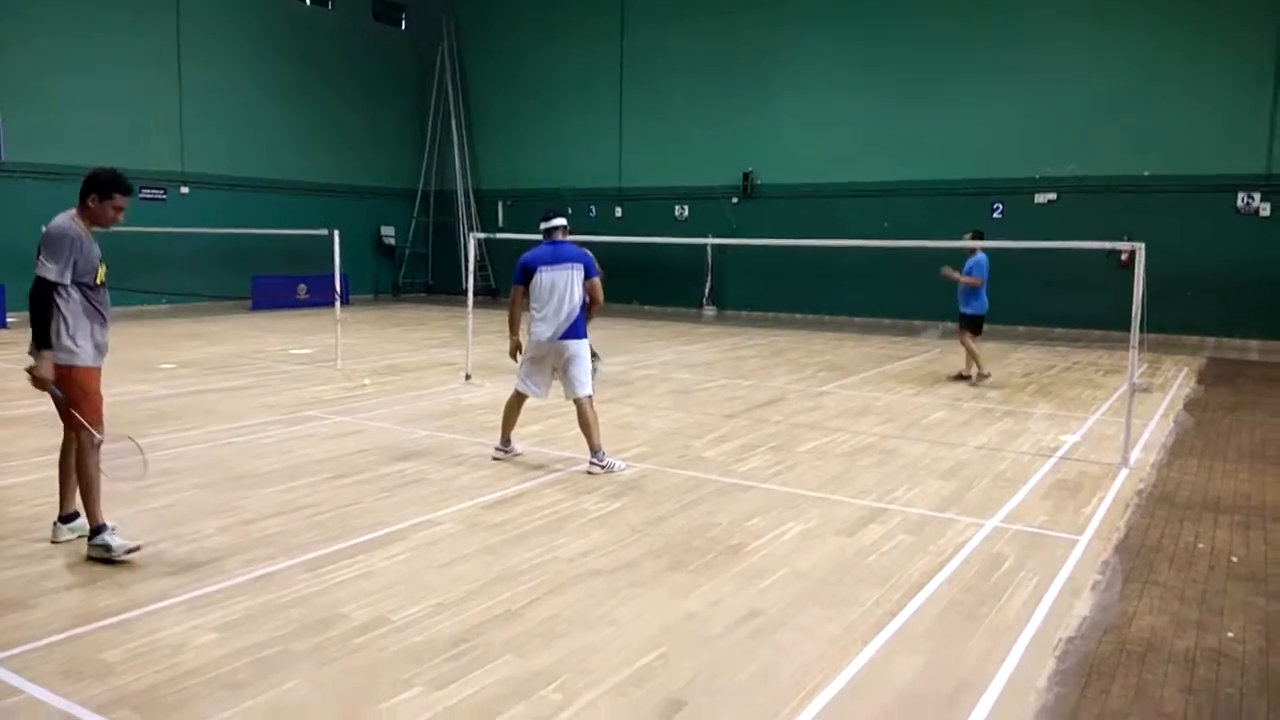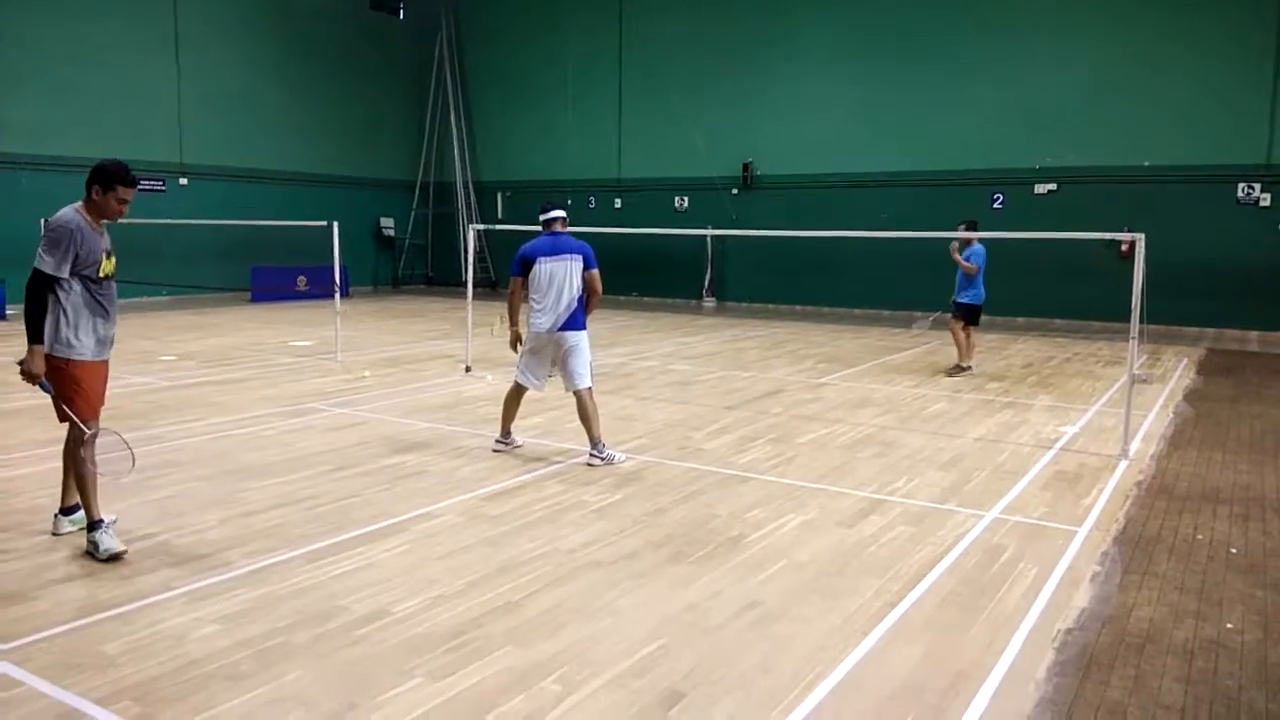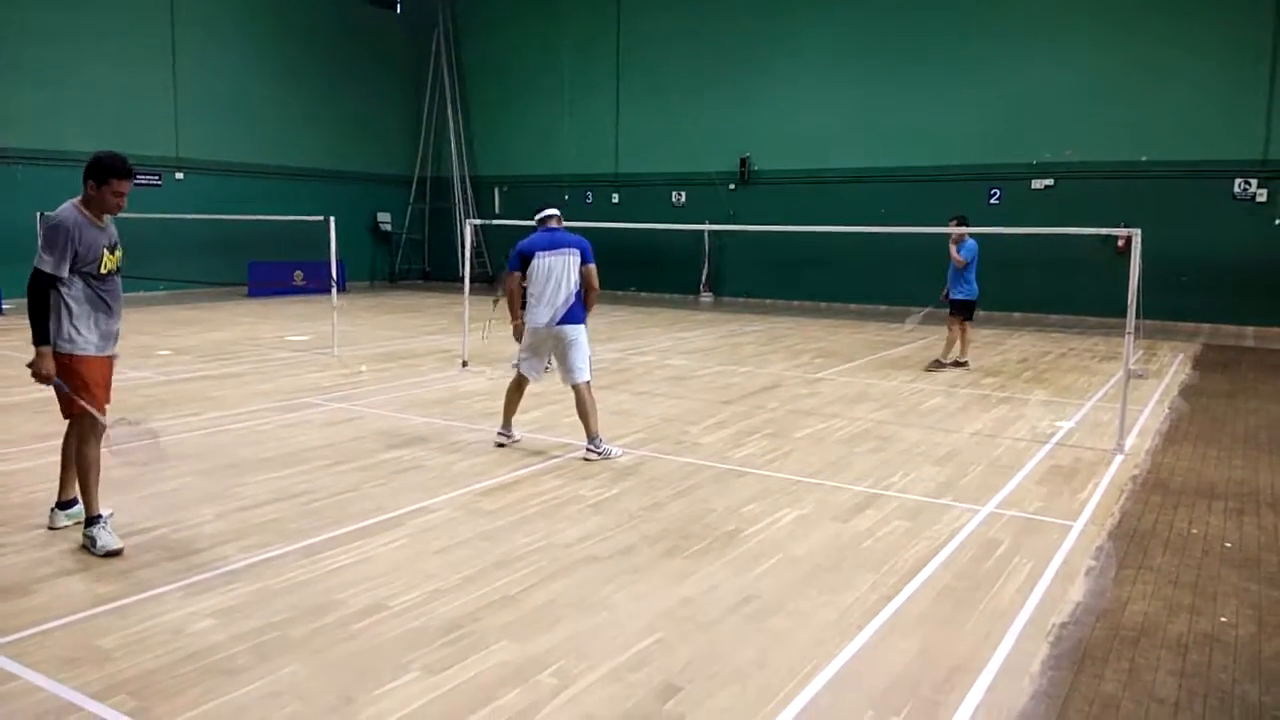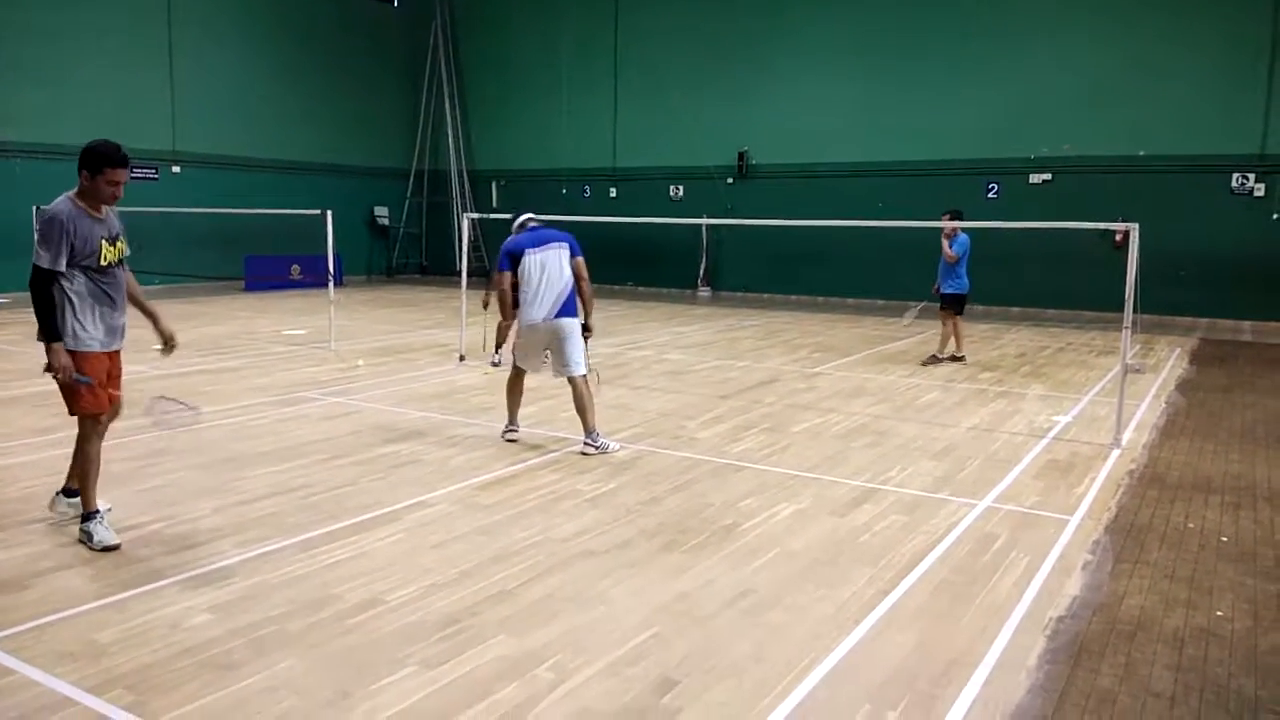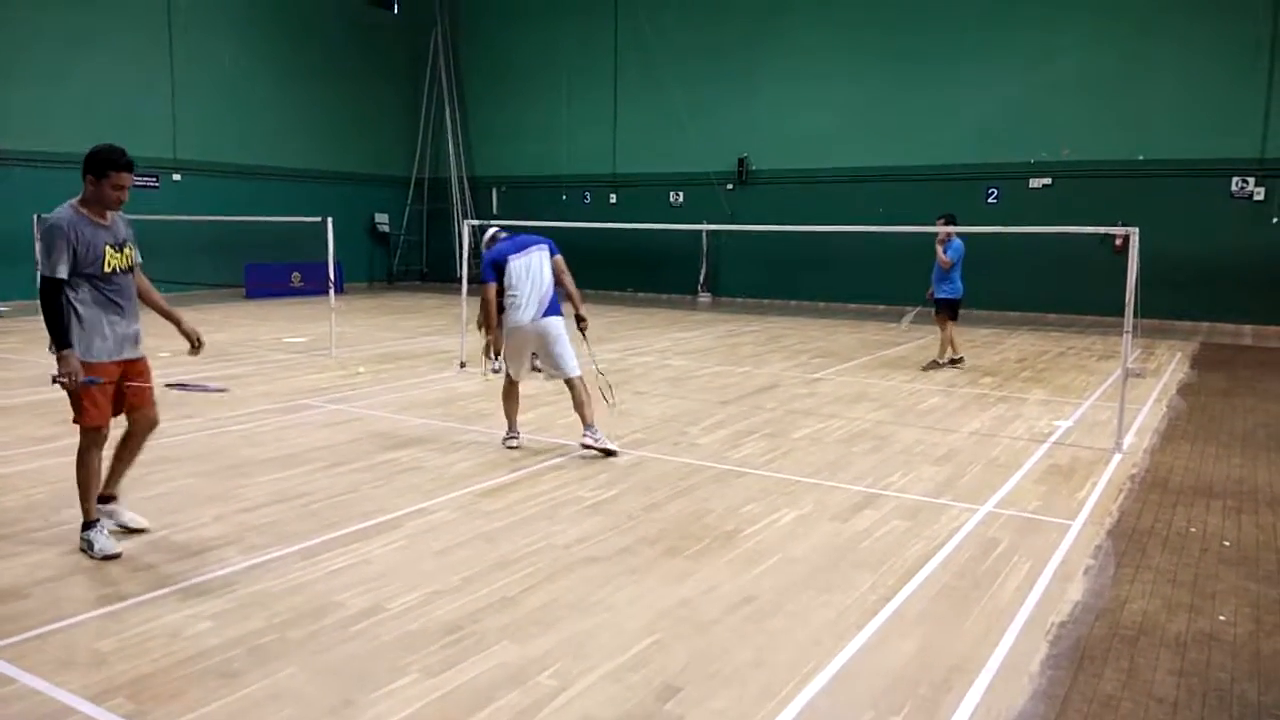
dt=0.2s
person 1, frame 1
left shoulder: (85, 236)
right shoulder: (64, 234)
right elbow: (41, 294)
right wrist: (44, 355)
left hip: (86, 353)
right hip: (69, 355)
left knee: (78, 435)
right knee: (89, 436)
left ankle: (68, 518)
right ankle: (98, 533)
person 1, frame 2
left shoulder: (100, 230)
right shoulder: (66, 226)
right elbow: (37, 288)
right wrist: (36, 349)
left hip: (97, 347)
right hip: (71, 349)
left knee: (83, 430)
right knee: (85, 431)
left ankle: (69, 510)
right ankle: (96, 528)
person 1, frame 3
left shoulder: (107, 225)
right shoulder: (64, 224)
right elbow: (39, 287)
left wrist: (114, 337)
right wrist: (43, 350)
left hip: (101, 343)
right hip: (73, 346)
left knee: (83, 425)
right knee: (90, 425)
left ankle: (67, 504)
right ankle: (93, 523)
person 1, frame 4
left shoulder: (110, 215)
right shoulder: (59, 217)
right elbow: (41, 284)
left wrist: (156, 320)
right wrist: (55, 346)
left hip: (110, 337)
right hip: (77, 343)
left knee: (104, 416)
right knee: (93, 422)
left ankle: (69, 493)
right ankle: (89, 517)
person 1, frame 5
left shoulder: (120, 222)
right shoulder: (63, 225)
right elbow: (50, 292)
left wrist: (179, 320)
right wrist: (65, 353)
left hip: (128, 346)
right hip: (89, 352)
left knee: (146, 421)
right knee: (95, 434)
left ankle: (106, 497)
right ankle: (91, 526)
person 2, frame 1
left shoulder: (528, 259)
right shoulder: (583, 257)
left elbow: (516, 302)
right elbow: (597, 299)
left wrist: (513, 337)
left hip: (539, 338)
right hip: (573, 339)
left knee: (520, 393)
right knee: (583, 399)
left ankle: (503, 445)
right ankle: (598, 458)
person 2, frame 2
left shoulder: (527, 250)
right shoulder: (582, 249)
left elbow: (514, 293)
right elbow: (596, 291)
left wrist: (514, 328)
left hip: (537, 330)
right hip: (572, 331)
left knee: (519, 384)
right knee: (582, 390)
left ankle: (504, 437)
right ankle: (598, 449)
person 2, frame 3
left shoulder: (524, 246)
right shoulder: (580, 243)
left elbow: (512, 288)
right elbow: (592, 287)
left wrist: (516, 320)
right wrist: (582, 316)
left hip: (536, 324)
right hip: (570, 325)
left knee: (521, 377)
right knee: (581, 384)
left ankle: (506, 431)
right ankle: (594, 444)
person 2, frame 4
left shoulder: (511, 246)
right shoulder: (565, 239)
left elbow: (504, 289)
right elbow: (583, 279)
left wrist: (509, 319)
right wrist: (588, 317)
left hip: (530, 319)
right hip: (565, 318)
left knee: (518, 370)
right knee: (578, 377)
left ankle: (512, 426)
right ankle: (592, 438)
person 2, frame 5
left shoulder: (491, 256)
right shoulder: (541, 242)
left elbow: (489, 300)
right elbow: (564, 275)
left wrist: (492, 335)
right wrist: (580, 311)
left hip: (517, 324)
right hip: (550, 319)
left knee: (512, 377)
right knee: (573, 378)
left ankle: (512, 434)
right ankle: (591, 434)
